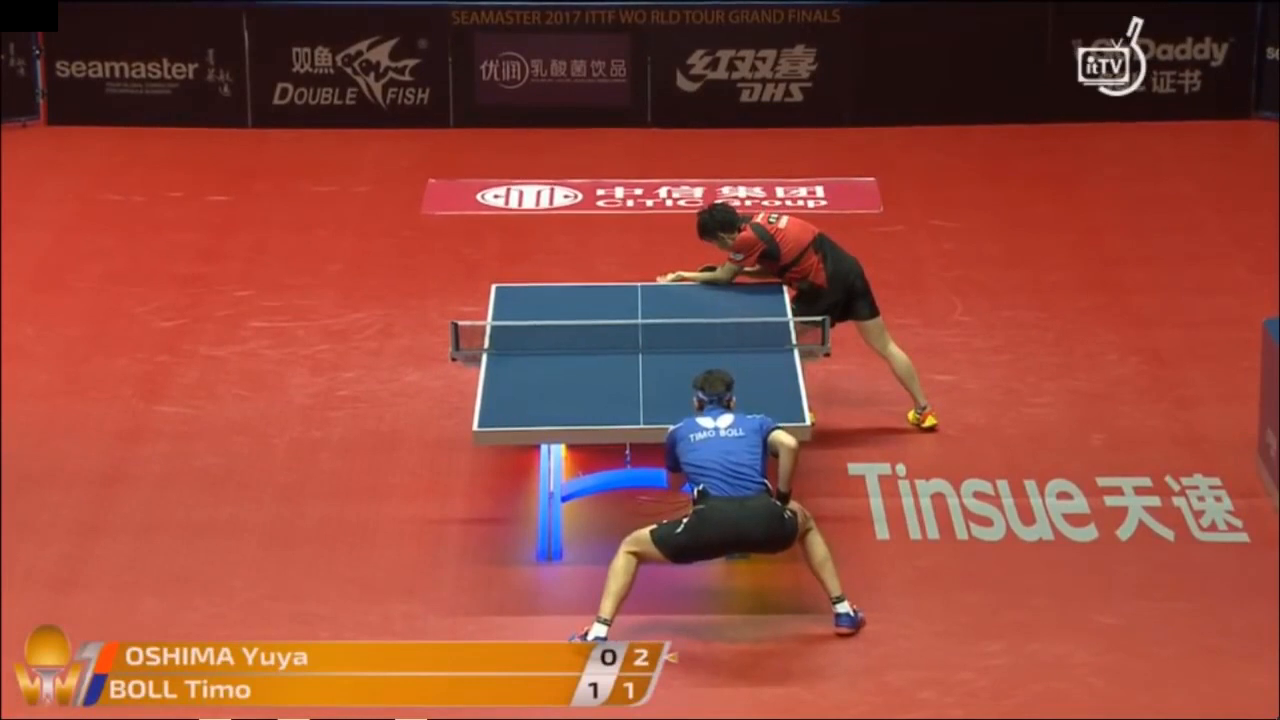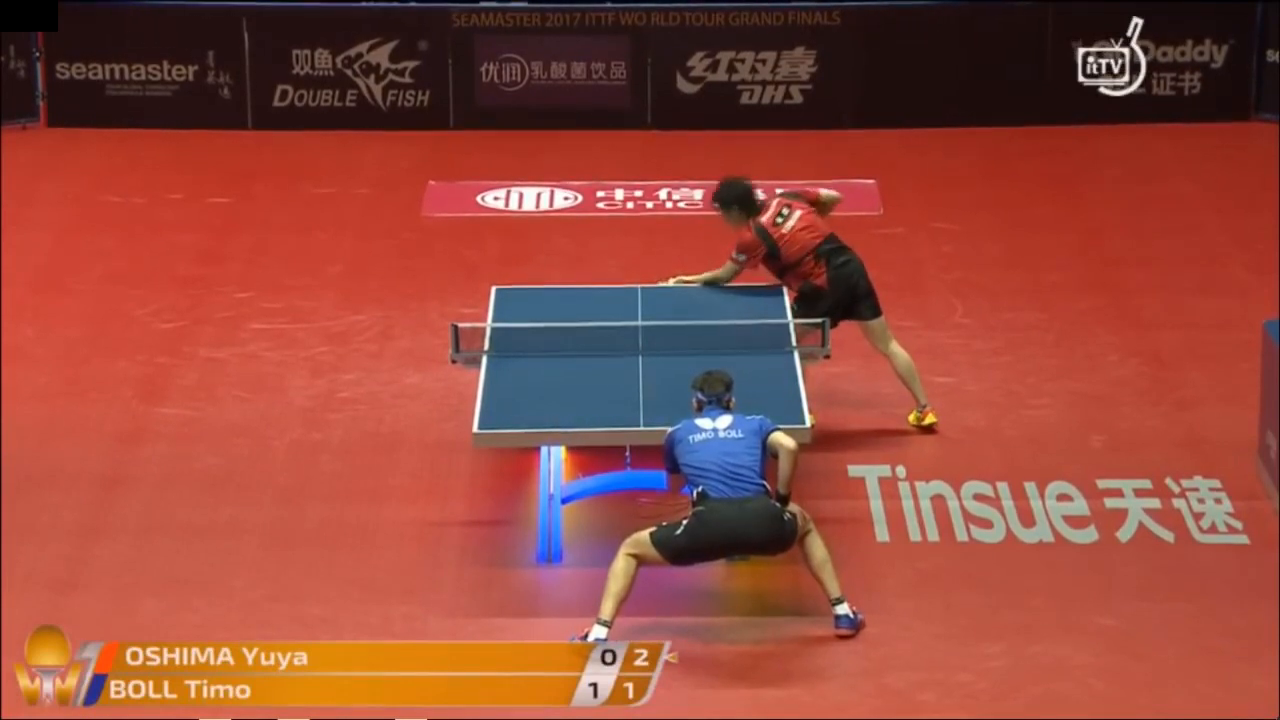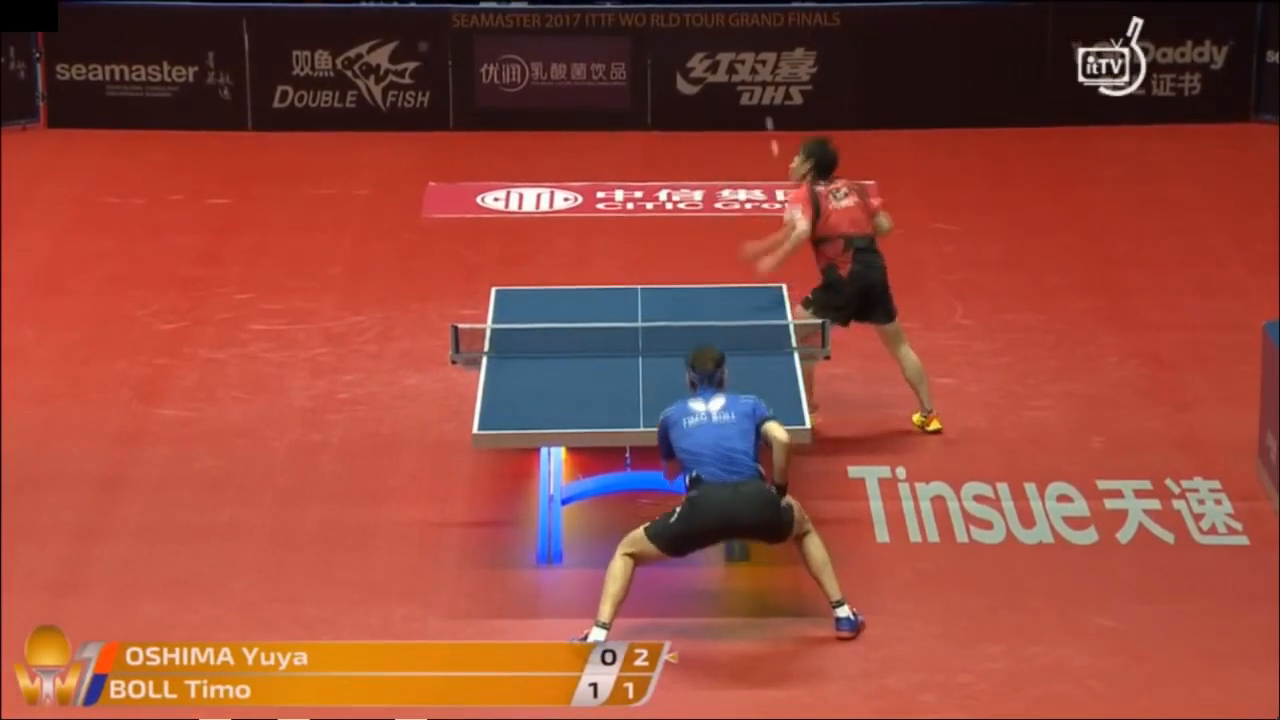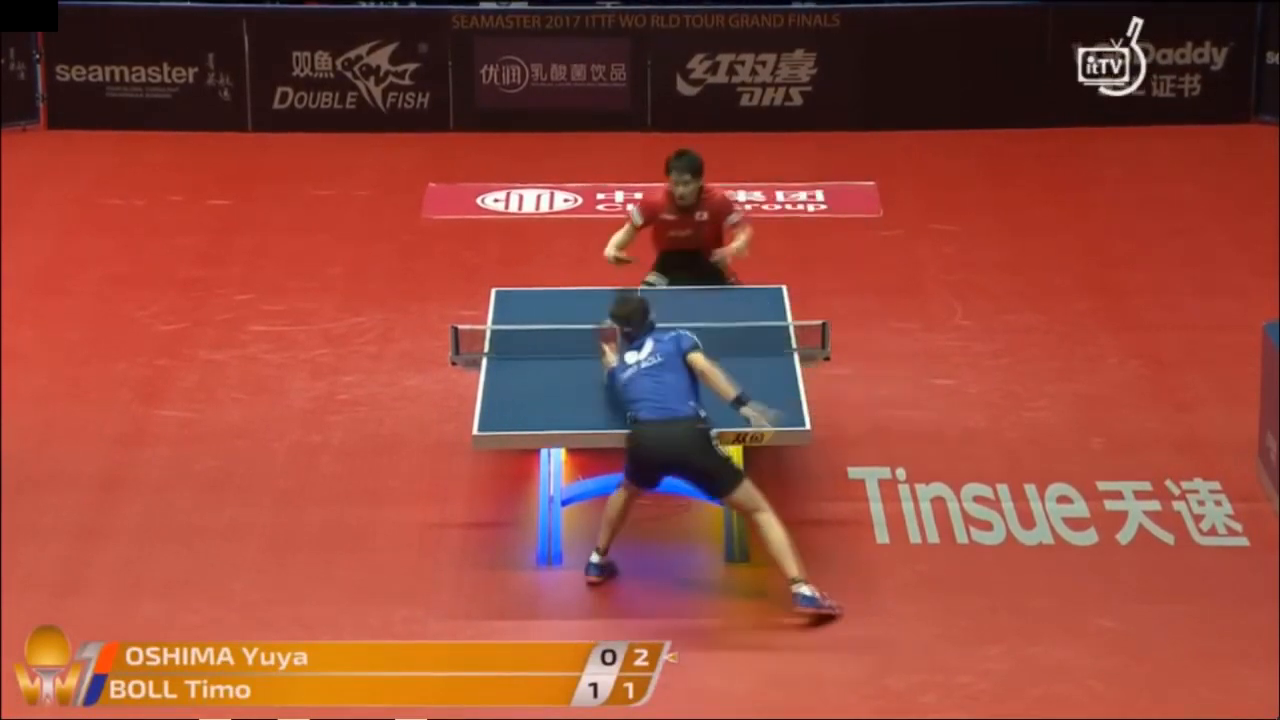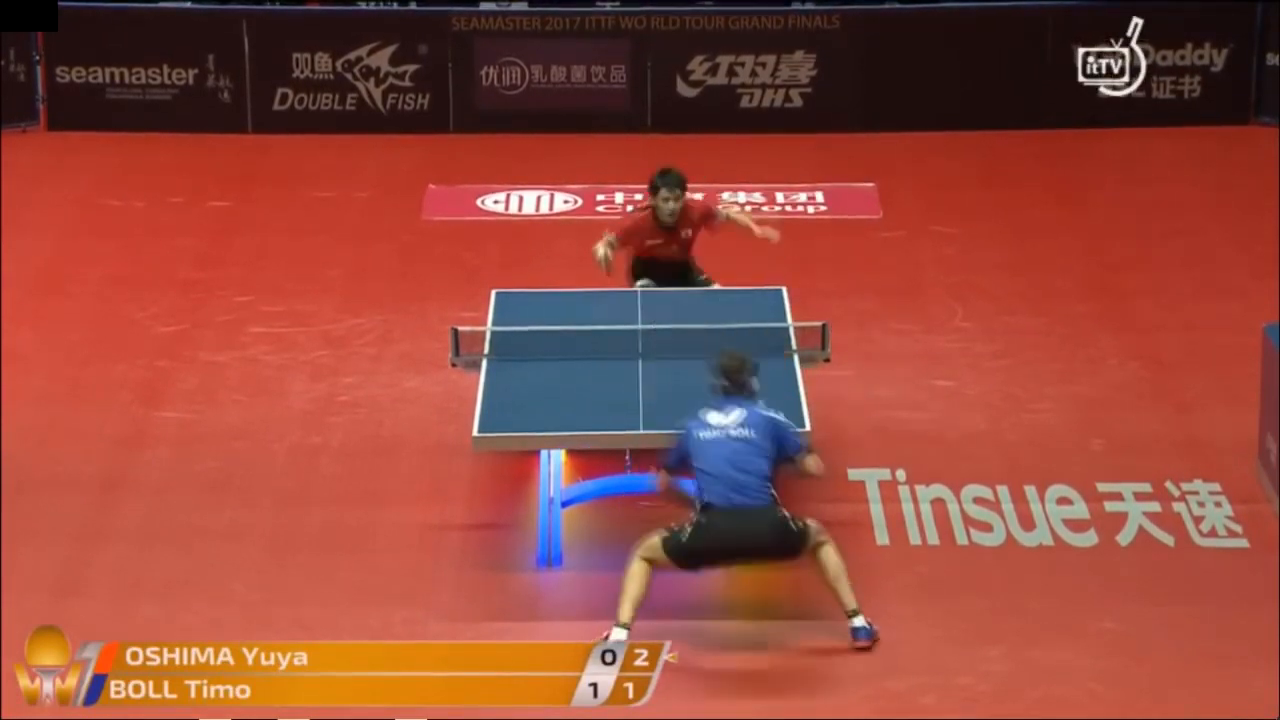
dt=1s
person 1, frame 1
left shoulder: (680, 432)
right shoulder: (756, 422)
right elbow: (789, 445)
right wrist: (783, 498)
left hip: (711, 523)
right hip: (763, 520)
left knee: (630, 547)
right knee: (805, 523)
left ankle: (598, 634)
right ankle: (844, 613)
person 1, frame 2
left shoulder: (678, 433)
right shoulder: (755, 423)
right elbow: (788, 446)
right wrist: (782, 499)
left hip: (710, 525)
right hip: (762, 522)
left knee: (629, 549)
right knee: (804, 524)
left ankle: (598, 635)
right ankle: (843, 614)
person 1, frame 3
left shoulder: (671, 415)
right shoulder: (749, 404)
left elbow: (671, 472)
right elbow: (781, 440)
right wrist: (780, 490)
left hip: (704, 507)
right hip: (756, 503)
left knee: (627, 550)
right knee: (803, 529)
left ankle: (598, 635)
right ankle: (843, 615)
person 1, frame 4
left shoulder: (619, 366)
right shoulder: (675, 339)
right elbow: (703, 366)
right wrist: (743, 403)
left hip: (644, 440)
right hip: (689, 436)
left knee: (628, 489)
right knee: (760, 510)
left ankle: (597, 562)
right ankle: (802, 591)
person 1, frame 5
left shoulder: (694, 425)
right shoulder: (771, 419)
left elbow: (663, 483)
right elbow: (814, 470)
left wrist: (692, 501)
left hip: (714, 531)
right hip: (767, 527)
left knee: (644, 554)
right knee: (820, 538)
left ankle: (620, 634)
right ankle: (858, 624)
person 2, frame 1
left shoulder: (748, 239)
right shoulder: (761, 220)
left elbow: (723, 277)
left wrist: (681, 276)
right wrist: (745, 270)
left hip: (825, 285)
right hip: (849, 268)
right knee: (885, 346)
right ankle: (923, 409)
person 2, frame 2
left shoulder: (753, 236)
right shoulder: (788, 198)
left elbow: (725, 276)
right elbow: (834, 198)
left wrist: (683, 280)
left hip: (824, 287)
right hip: (852, 268)
right knee: (887, 344)
right ankle: (923, 409)
person 2, frame 3
left shoulder: (804, 193)
right shoulder: (855, 189)
left elbow: (802, 230)
right elbow: (885, 226)
left wrist: (773, 256)
left hip: (842, 277)
right hip: (873, 270)
left knee: (799, 337)
right knee: (898, 346)
left ankle: (806, 410)
right ankle: (928, 413)
person 2, frame 4
left shoulder: (718, 201)
right shoulder: (654, 201)
left elbow: (744, 231)
right elbow: (628, 230)
left wrist: (736, 247)
right wrist: (611, 250)
left hip: (708, 265)
right hip: (670, 265)
person 2, frame 5
left shoulder: (696, 211)
right shoulder: (637, 222)
left elbow: (728, 215)
right elbow: (604, 245)
left wrist: (755, 229)
right wrist: (602, 251)
left hip: (683, 270)
right hip: (649, 272)
